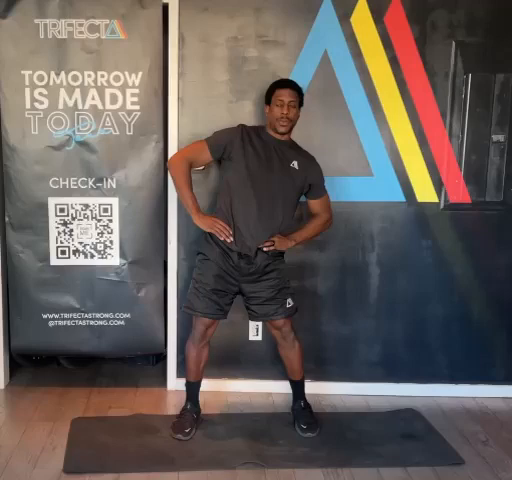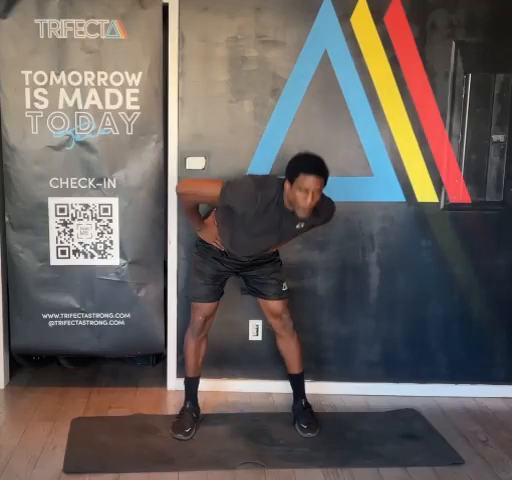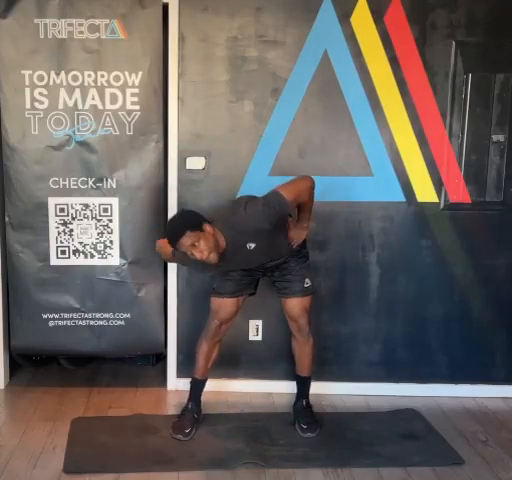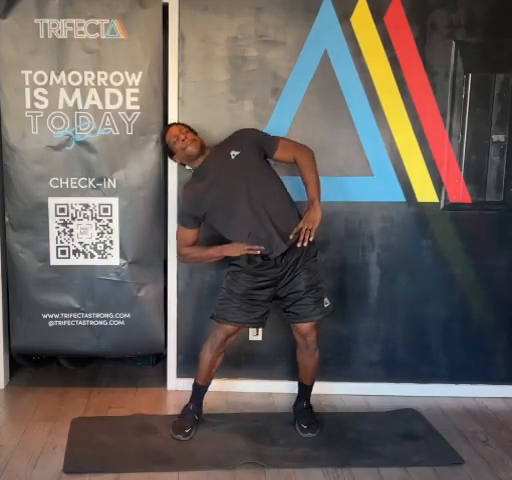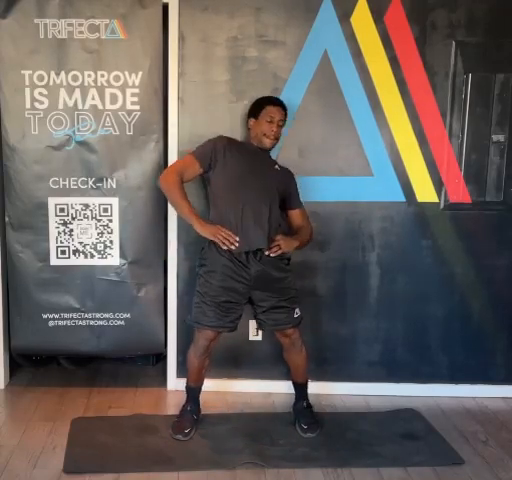
dt=1s
person 1, frame 1
left shoulder: (306, 164)
right shoulder: (237, 138)
left elbow: (324, 215)
right elbow: (179, 161)
left wrist: (292, 240)
right wrist: (197, 215)
left hip: (267, 264)
right hip: (220, 256)
left knee: (284, 331)
right knee: (202, 330)
left ankle: (300, 403)
right ankle: (191, 406)
person 1, frame 2
left shoulder: (323, 209)
right shoulder: (253, 193)
right elbow: (184, 189)
left wrist: (279, 243)
right wrist: (200, 226)
left hip: (262, 257)
right hip: (215, 251)
left knee: (283, 322)
right knee: (200, 323)
left ankle: (300, 402)
right ankle: (190, 405)
person 1, frame 3
left shoulder: (248, 218)
right shoulder: (190, 254)
left elbow: (305, 182)
right elbow: (162, 246)
left wrist: (302, 225)
left hip: (285, 254)
right hip: (239, 265)
left knee: (299, 323)
right knee: (216, 325)
left ankle: (302, 402)
right ankle: (192, 405)
person 1, frame 4
left shoulder: (243, 141)
right shoulder: (192, 195)
left elbow: (303, 154)
right elbow: (185, 250)
left wrist: (314, 206)
right wrist: (226, 249)
left hip: (295, 256)
right hip: (250, 268)
left knee: (306, 336)
right knee: (220, 335)
left ankle: (303, 404)
right ankle: (193, 407)
person 1, frame 5
left shoulder: (283, 175)
right shoulder: (222, 148)
left elbow: (304, 228)
right elbow: (168, 178)
left wrist: (294, 241)
right wrist: (200, 224)
left hip: (271, 264)
right hip: (224, 260)
left knee: (291, 336)
right knee: (204, 337)
left ankle: (302, 404)
right ankle: (191, 407)
